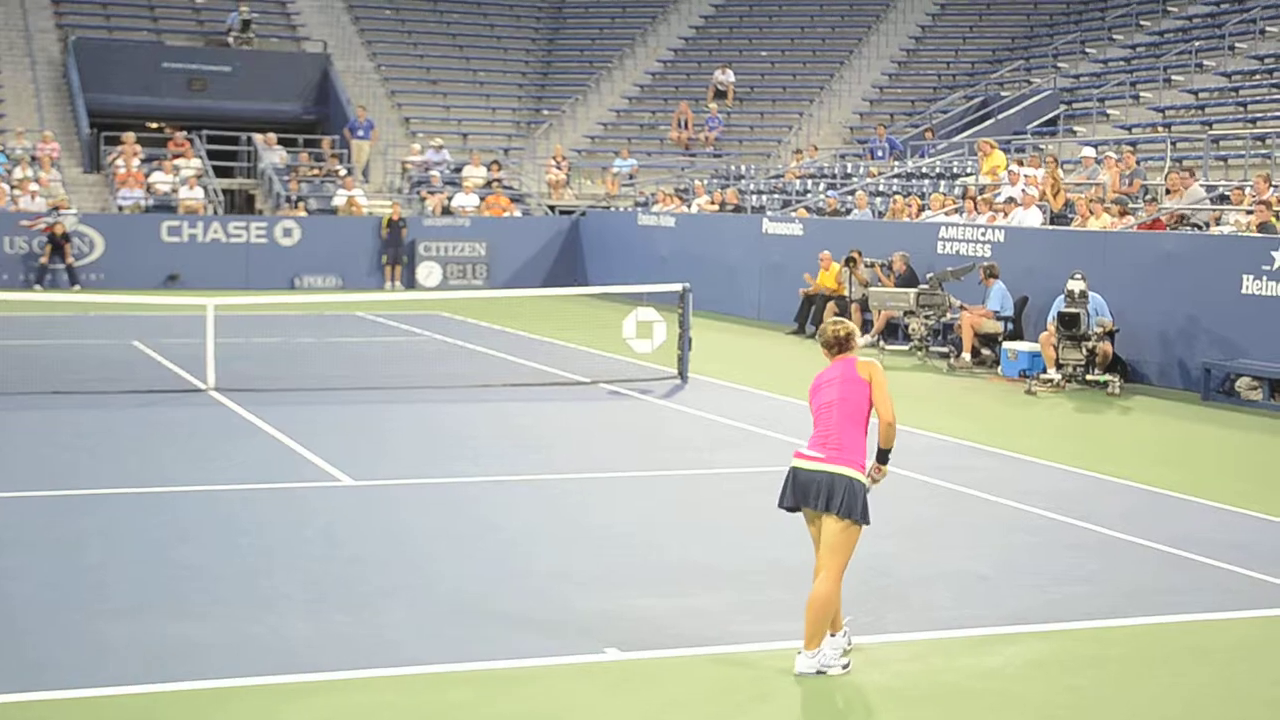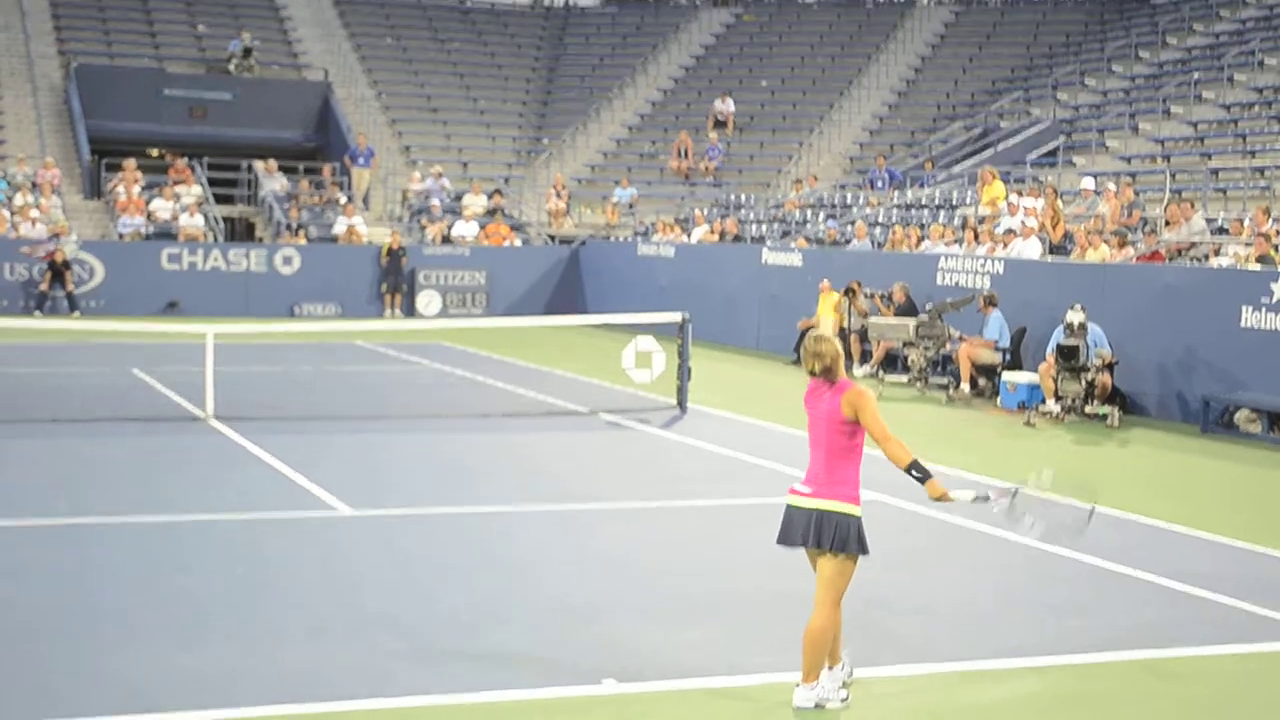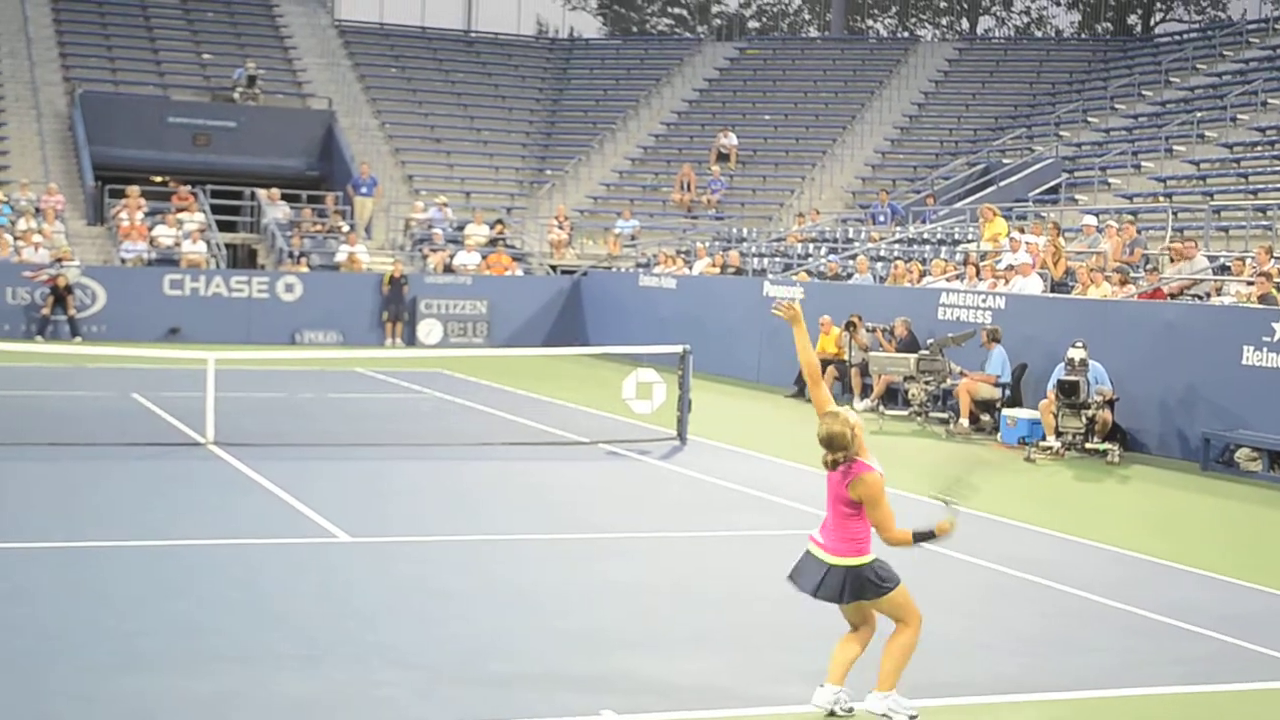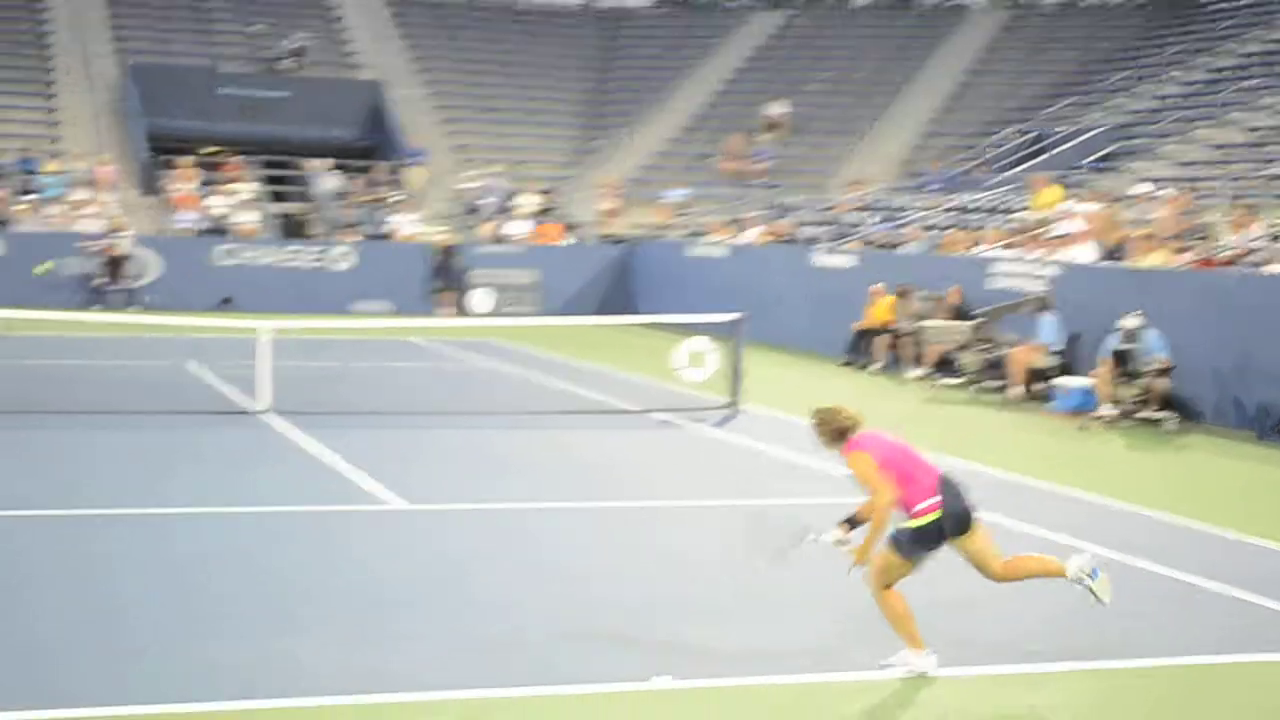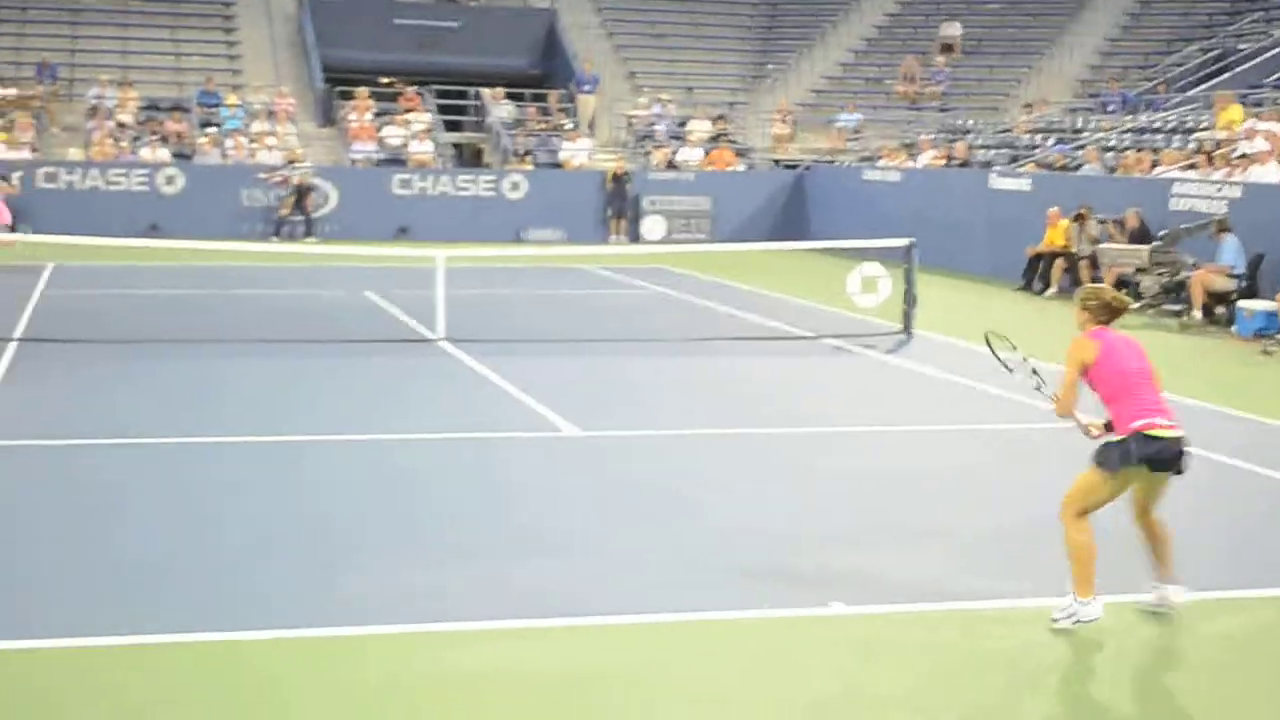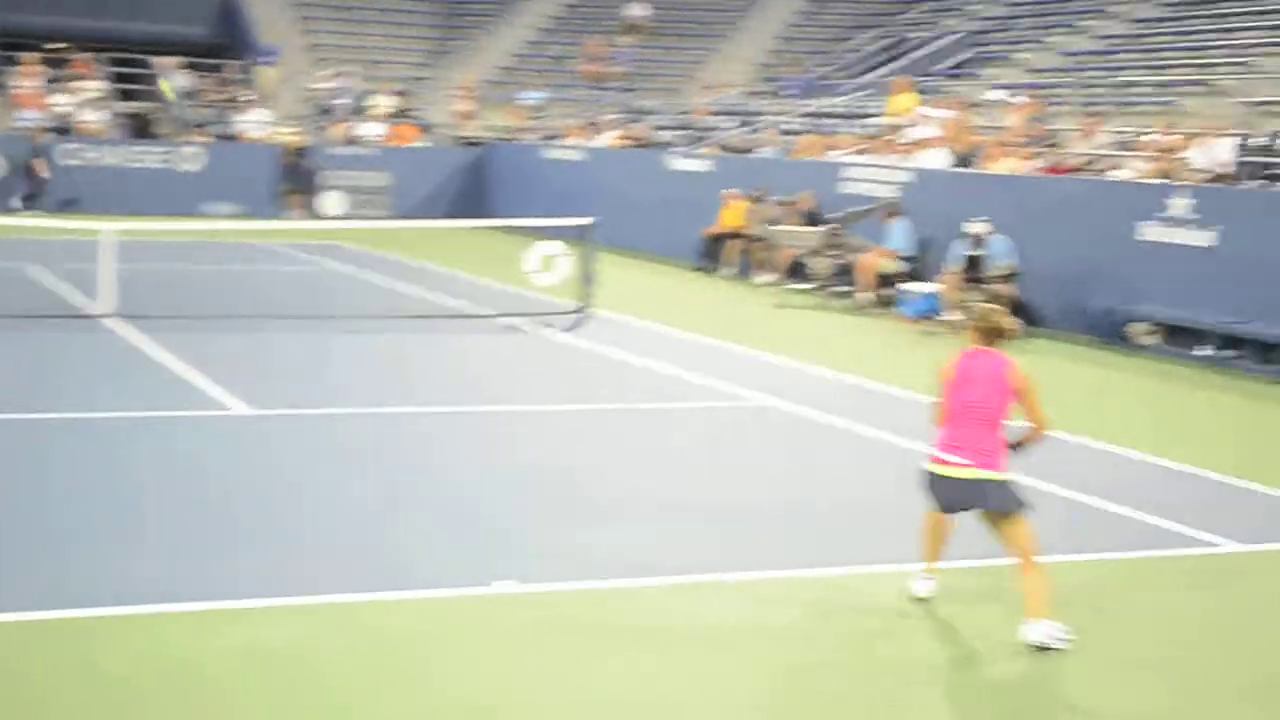
dt=0.7s
person 1, frame 1
left shoulder: (819, 380)
right shoulder: (868, 368)
right elbow: (887, 419)
right wrist: (881, 461)
left hip: (805, 468)
right hip: (841, 477)
left knee: (827, 564)
right knee: (831, 572)
left ankle: (835, 633)
right ankle: (810, 654)
person 1, frame 2
left shoulder: (813, 391)
right shoulder: (856, 395)
left elbow: (822, 361)
right elbow: (885, 441)
left wrist: (824, 328)
right wrist: (928, 480)
left hip: (804, 504)
right hip: (835, 510)
left knee: (830, 598)
right knee: (826, 605)
left ankle: (834, 667)
right ankle: (809, 688)
person 1, frame 3
left shoulder: (835, 436)
right shoulder: (866, 478)
left elbow: (813, 378)
right elbow: (891, 532)
left wrist: (799, 326)
right wrist: (934, 534)
left hip: (823, 557)
right hip: (851, 565)
left knee: (859, 630)
right knee: (909, 621)
person 1, frame 4
left shoulder: (856, 458)
right shoulder: (870, 438)
left elbow: (888, 500)
left wrist: (867, 546)
right wrist: (848, 524)
left hip: (928, 517)
right hip: (951, 503)
left knee: (879, 582)
right knee: (999, 569)
left ankle: (918, 654)
right ankle: (1075, 567)
person 1, frame 5
left shoulder: (1082, 345)
right shoulder: (1132, 343)
left elbow: (1065, 406)
left wrist: (1063, 407)
left hip: (1136, 439)
right hip: (1168, 438)
left knee: (1072, 512)
right knee: (1144, 512)
left ankle: (1085, 601)
right ankle: (1166, 587)
person 1, frame 6
left shoulder: (954, 366)
right shoulder: (1014, 372)
right elbow: (1040, 427)
right wrist: (1016, 444)
left hip: (944, 471)
right hip: (987, 478)
left knee: (938, 511)
right knee: (1029, 559)
left ankle: (926, 576)
right ankle: (1038, 623)
